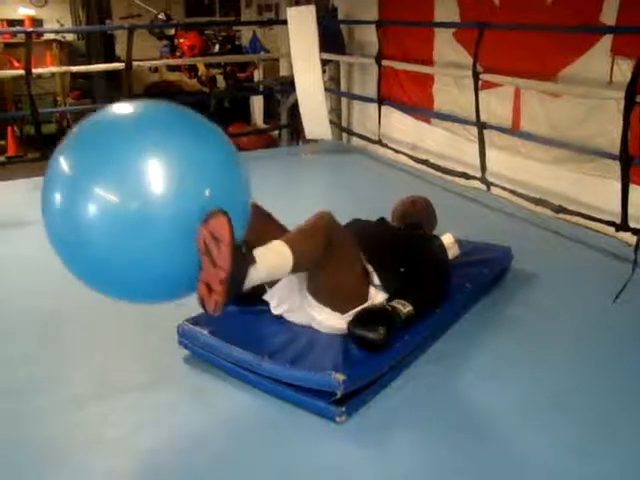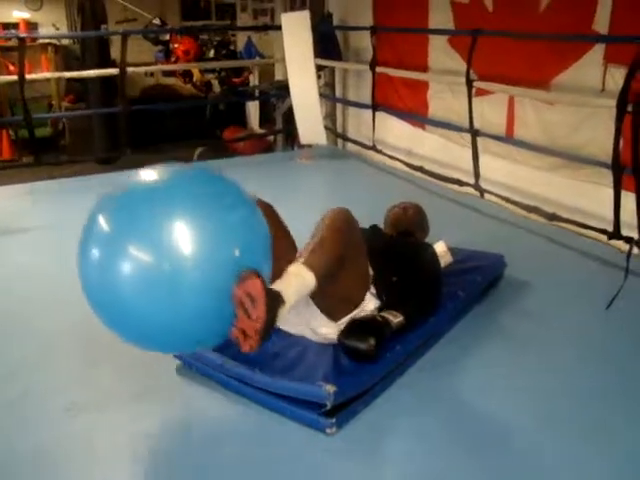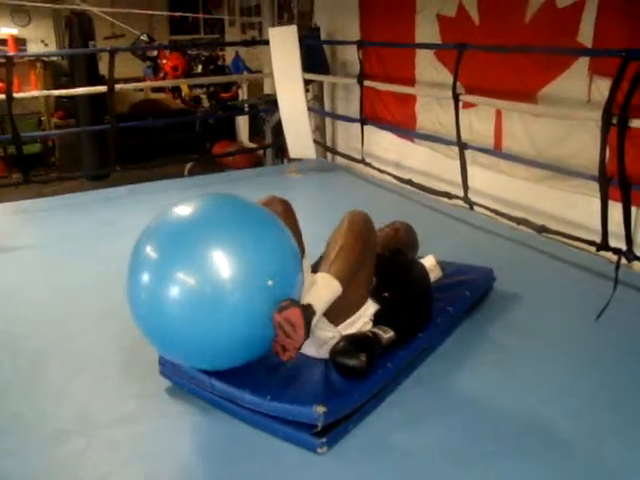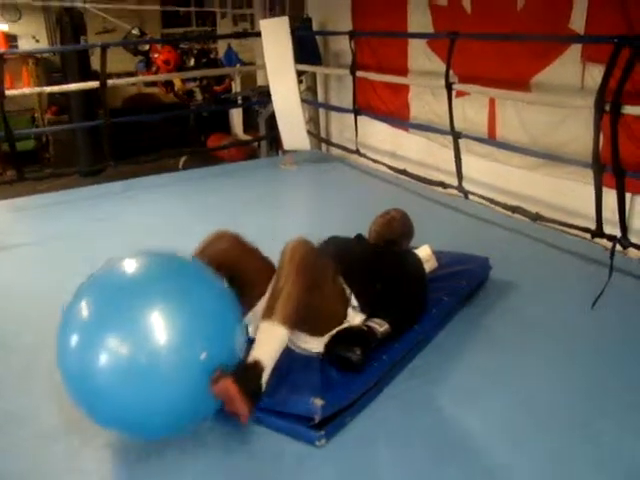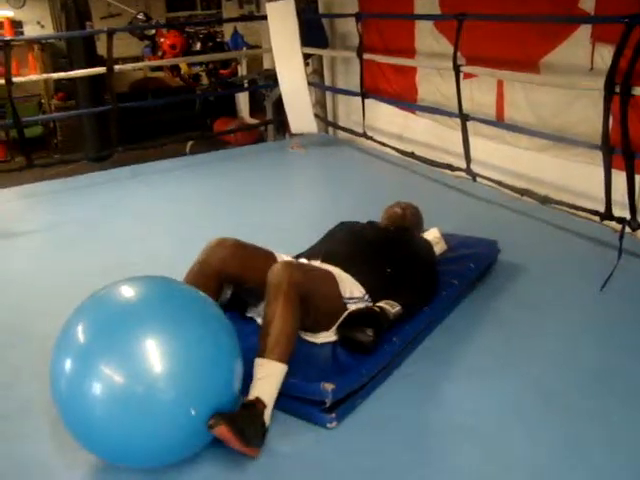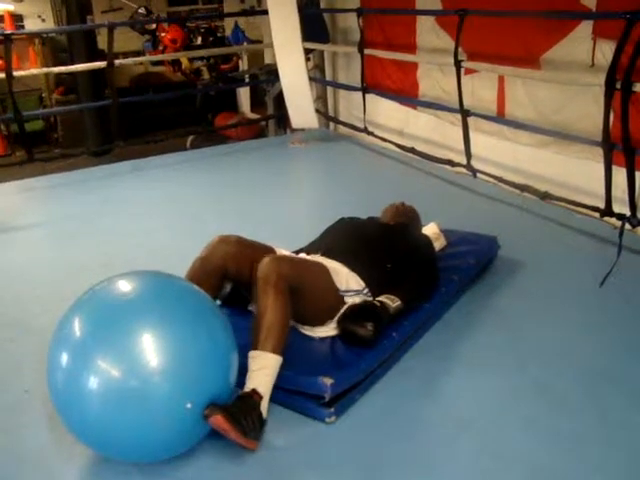
dt=0.5s
person 1, frame 1
left shoulder: (427, 245)
right shoulder: (362, 225)
left elbow: (434, 291)
left wrist: (393, 313)
left hip: (345, 304)
right hip: (297, 286)
left knee: (323, 223)
right knee: (249, 214)
left ankle: (244, 270)
person 1, frame 2
left shoulder: (419, 252)
right shoulder: (362, 234)
left elbow: (427, 299)
right elbow: (303, 261)
left wrist: (387, 322)
left hip: (341, 315)
right hip: (296, 302)
left knee: (340, 220)
right knee: (256, 209)
left ankle: (272, 303)
person 1, frame 3
left shoulder: (411, 270)
right shoulder: (351, 251)
left elbow: (417, 315)
left wrist: (375, 339)
left hip: (340, 324)
left knee: (356, 221)
right knee: (276, 207)
left ankle: (306, 315)
person 1, frame 4
left shoulder: (405, 262)
right shoulder: (339, 242)
left elbow: (410, 308)
left wrist: (371, 332)
left hip: (334, 320)
left knee: (299, 251)
right knee: (222, 243)
left ankle: (254, 375)
person 1, frame 5
left shoulder: (416, 248)
right shoulder: (349, 227)
left elbow: (421, 289)
left wrist: (382, 313)
right wrist: (240, 286)
left hip: (347, 290)
left knee: (285, 275)
right knee: (222, 251)
left ankle: (257, 413)
person 1, frame 6
left shoulder: (415, 244)
right shoulder: (349, 223)
left elbow: (422, 282)
left wrist: (383, 308)
right wrist: (244, 282)
left hip: (345, 283)
right hip: (299, 268)
left knee: (275, 269)
right knee: (225, 248)
left ankle: (254, 406)
